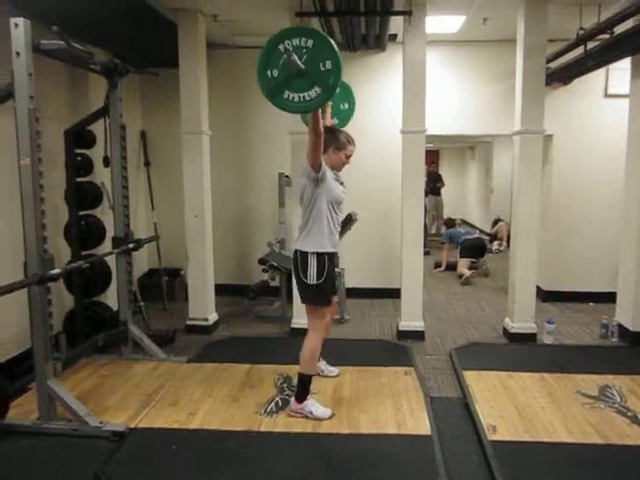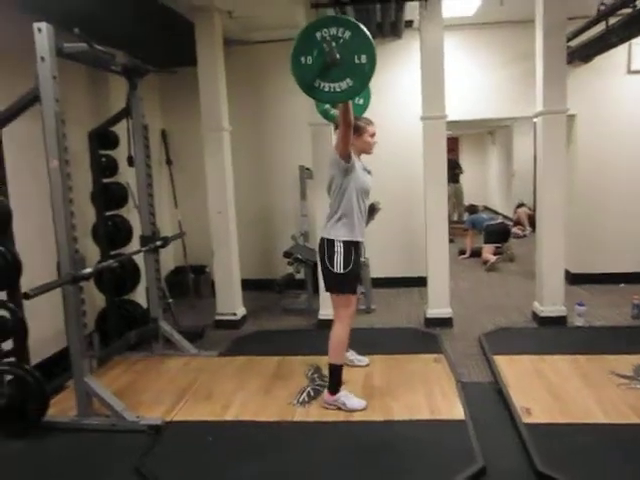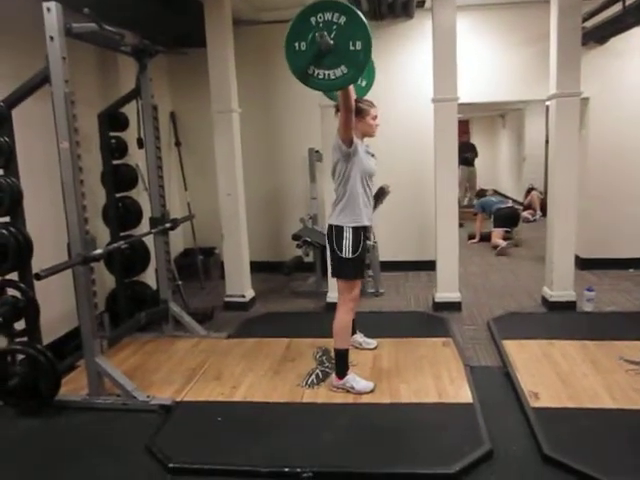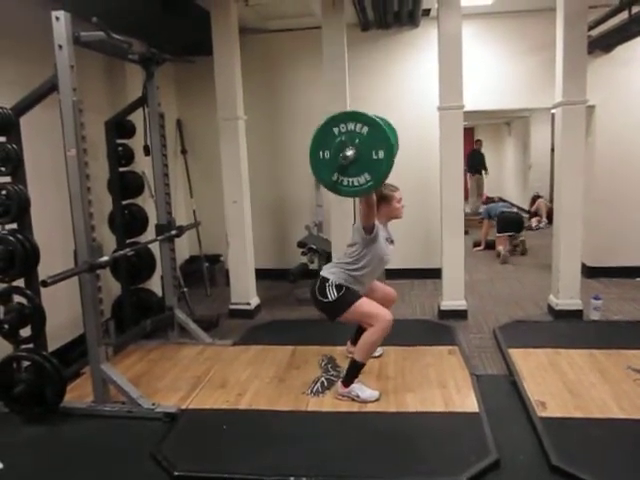
dt=1s
person 1, frame 1
left shoulder: (331, 174)
right shoulder: (317, 171)
left elbow: (327, 134)
right elbow: (316, 135)
left wrist: (327, 109)
left hip: (325, 254)
right hip: (312, 255)
left knee: (329, 314)
right knee: (319, 324)
left ankle: (315, 361)
right ankle: (300, 400)
person 1, frame 2
left shoulder: (357, 163)
right shoulder: (344, 160)
left elbow: (347, 127)
right elbow: (346, 125)
left wrist: (347, 96)
right wrist: (344, 97)
left hip: (349, 243)
right hip: (338, 244)
left knee: (349, 307)
right knee: (345, 314)
left ankle: (343, 351)
right ankle: (334, 392)
person 1, frame 3
left shoulder: (360, 146)
right shoulder: (346, 145)
left elbow: (352, 109)
right elbow: (346, 109)
left wrist: (353, 83)
left hip: (356, 227)
right hip: (346, 229)
left knee: (354, 292)
right knee: (348, 299)
left ankle: (351, 334)
right ankle: (341, 375)
person 1, frame 4
left shoulder: (382, 226)
right shoulder: (370, 229)
left elbow: (371, 200)
right elbow: (367, 200)
left hip: (346, 283)
right hip: (330, 287)
left knee: (389, 297)
right knee: (383, 320)
left ankle: (355, 344)
right ankle: (347, 384)
